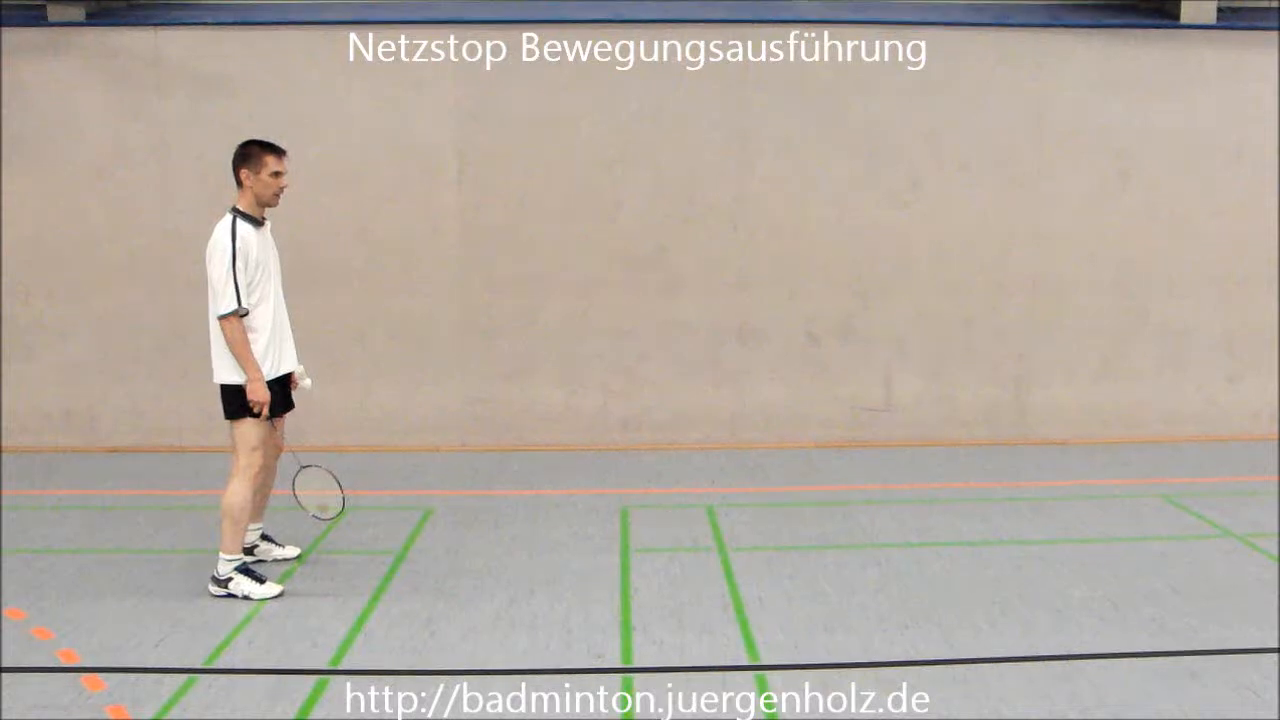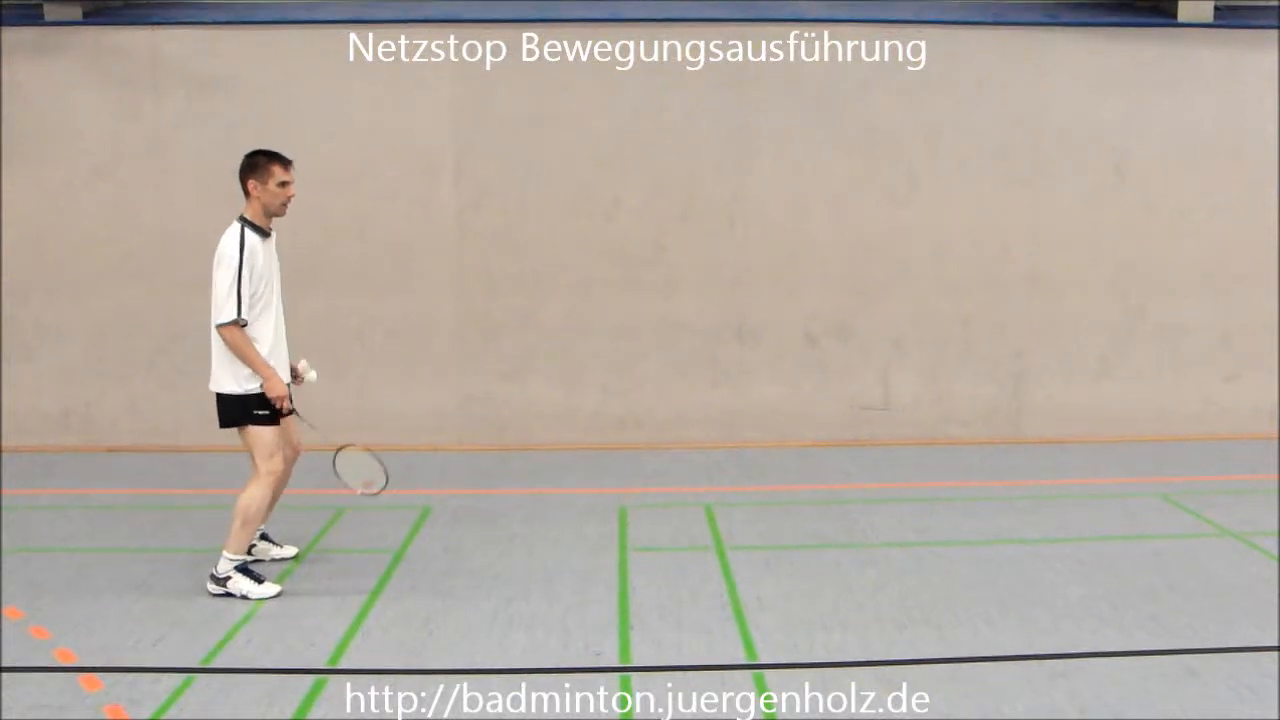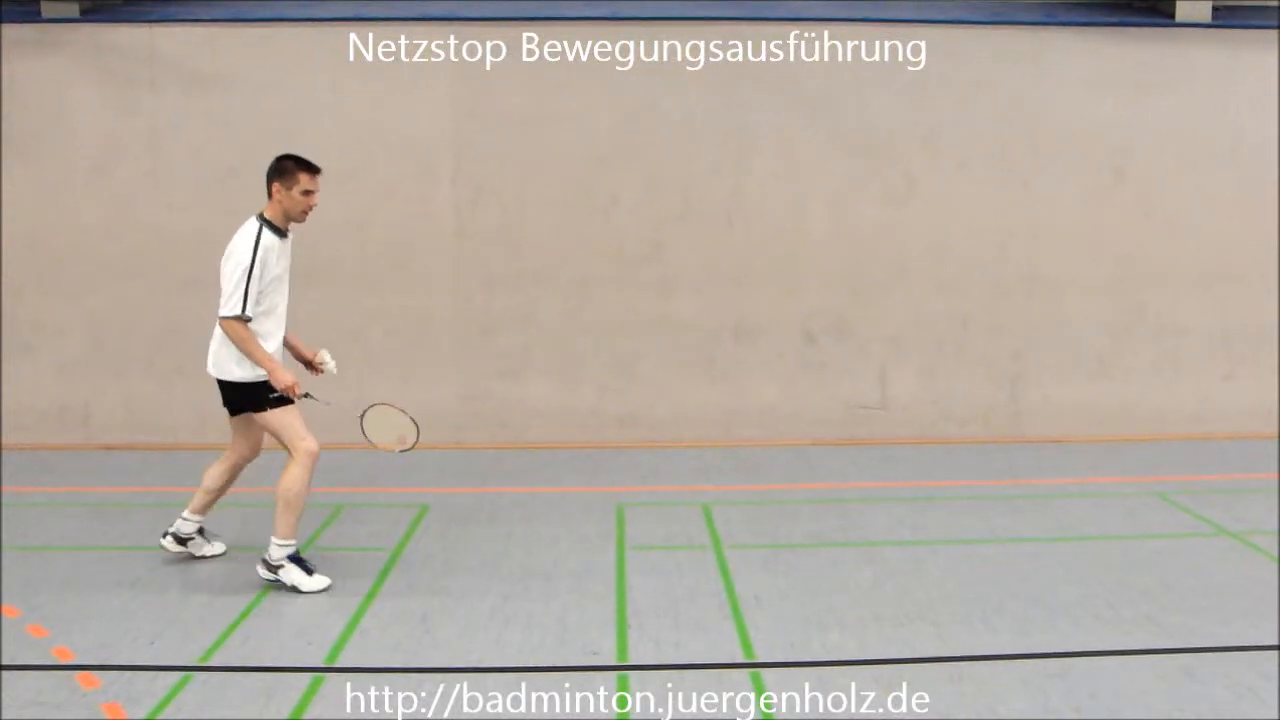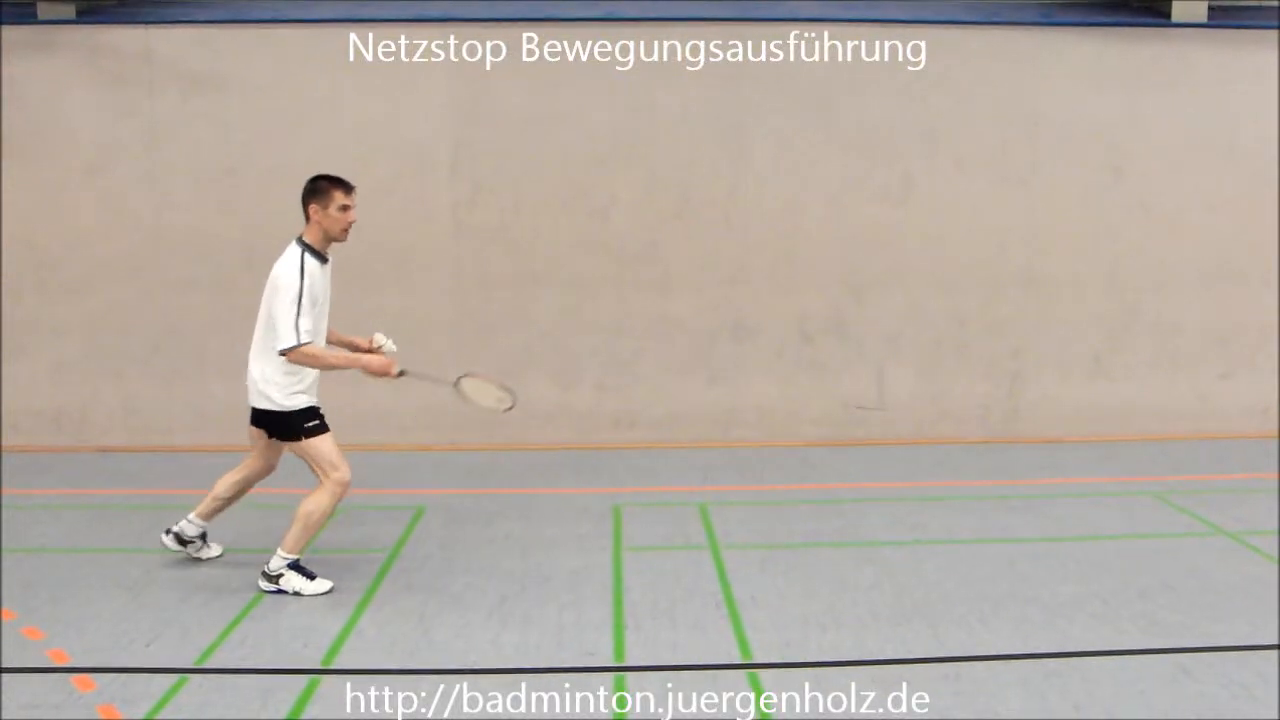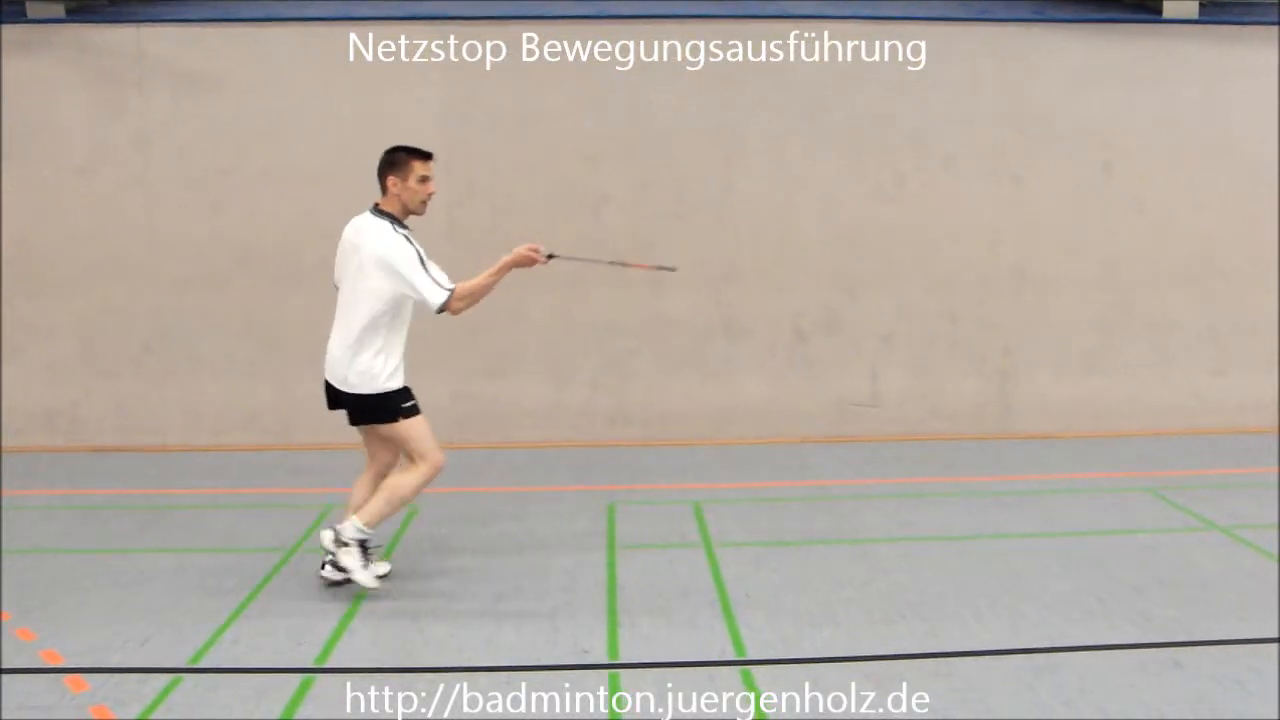
dt=1s
person 1, frame 1
left shoulder: (261, 230)
right shoulder: (231, 236)
right elbow: (228, 316)
left wrist: (284, 363)
right wrist: (254, 377)
left hip: (272, 369)
right hip: (248, 377)
left knee: (271, 453)
right knee: (249, 465)
left ankle: (252, 538)
right ankle: (228, 570)
person 1, frame 2
left shoulder: (265, 238)
right shoulder: (238, 245)
right elbow: (227, 325)
left wrist: (282, 364)
right wrist: (267, 375)
left hip: (267, 376)
right hip: (247, 383)
left knee: (288, 451)
right knee: (269, 468)
left ankle: (253, 536)
right ankle: (228, 570)
person 1, frame 3
left shoulder: (279, 238)
right shoulder: (253, 245)
right elbow: (230, 319)
left wrist: (296, 348)
right wrist: (273, 368)
left hip: (252, 368)
right hip: (248, 371)
left knee: (243, 451)
right knee: (304, 449)
left ankle: (186, 530)
right ankle: (280, 557)
person 1, frame 4
left shoulder: (315, 260)
right shoulder: (297, 271)
right elbow: (295, 350)
left wrist: (353, 342)
right wrist: (360, 363)
left hip: (276, 391)
right hip: (285, 396)
left knee: (258, 466)
right knee: (336, 477)
left ankle: (188, 530)
right ankle: (280, 569)
person 1, frame 5
left shoulder: (358, 228)
right shoulder: (394, 246)
right elbow: (452, 302)
right wrist: (508, 264)
left hip: (349, 370)
right hip: (371, 377)
left knee: (383, 460)
right knee: (428, 461)
left ankle: (343, 552)
right ankle: (352, 533)
